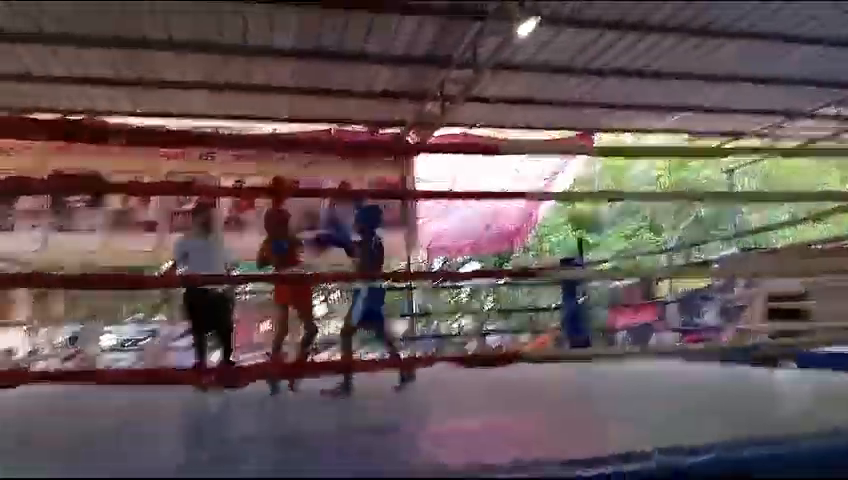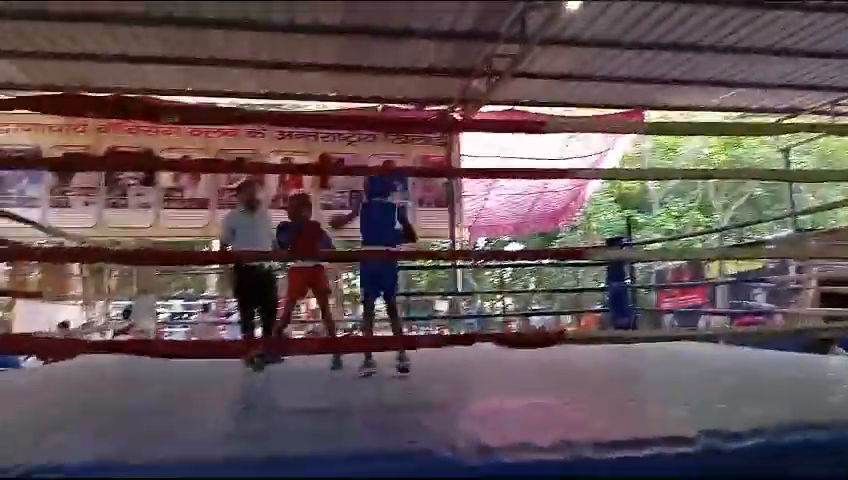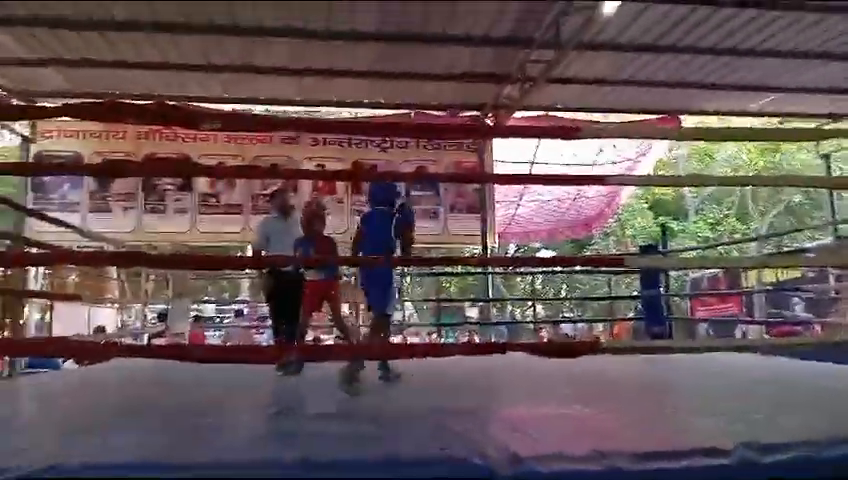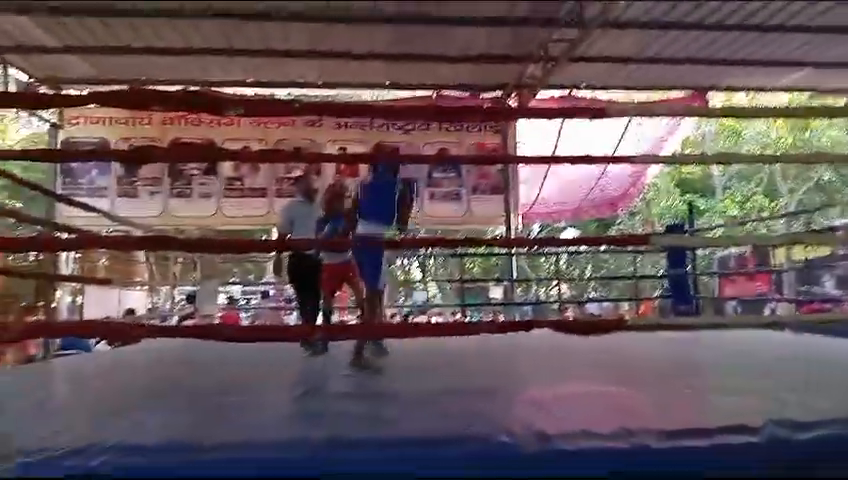
dt=0.2s
person 1, frame 1
left shoulder: (371, 241)
right shoulder: (364, 241)
left hip: (367, 291)
right hip: (372, 291)
left knee: (346, 334)
right knee: (382, 334)
left ankle: (346, 384)
right ankle: (405, 371)
person 1, frame 2
left shoulder: (362, 206)
right shoulder: (396, 209)
left elbow: (336, 223)
right elbow: (411, 237)
left hip: (368, 261)
right hip: (388, 261)
left knee: (368, 310)
right knee: (392, 309)
left ankle: (368, 360)
right ankle: (402, 355)
person 1, frame 3
left shoulder: (365, 218)
right shoulder: (398, 218)
left elbow: (355, 249)
right elbow: (406, 251)
right wrist: (408, 232)
left hip: (365, 270)
right hip: (383, 271)
left knee: (382, 318)
right knee: (381, 321)
left ankle: (385, 368)
person 1, frame 4
left shoulder: (366, 185)
right shoulder: (399, 186)
left elbow: (355, 213)
right elbow: (402, 224)
right wrist: (408, 198)
left hip: (359, 238)
right hip: (375, 240)
left knee: (371, 294)
right knee: (374, 297)
left ankle: (374, 341)
right ankle: (358, 353)
person 2, frame 1
left shoulder: (291, 240)
right shoulder: (269, 243)
right elbow: (261, 264)
left hip: (300, 287)
right hip: (283, 287)
left knee: (311, 329)
right knee: (282, 330)
person 2, frame 2
left shoulder: (315, 226)
right shoulder: (286, 229)
left elbow: (329, 247)
right wrist: (282, 242)
left hip: (316, 271)
right hip: (297, 272)
left knee: (325, 312)
right knee: (287, 313)
left ankle: (336, 353)
person 2, frame 3
left shoulder: (329, 241)
right shoulder: (301, 242)
left elbow: (335, 263)
right wrist: (303, 254)
left hip: (330, 282)
right hip: (311, 285)
left knee: (338, 321)
right knee: (304, 323)
person 2, frame 4
left shoulder: (348, 219)
right shoulder: (323, 222)
right wrist: (330, 229)
left hip: (348, 264)
right hip: (330, 266)
left knee: (360, 301)
right knee: (327, 306)
person 3, frame 1
left shoulder: (219, 239)
right shoulder: (187, 240)
left elbow: (227, 267)
right elbow: (174, 267)
left wrist: (230, 292)
left hip: (219, 295)
right hip: (197, 295)
left knee: (225, 333)
right knee: (200, 337)
person 3, frame 2
left shoulder: (264, 215)
right shoulder: (233, 217)
left elbow: (272, 242)
right elbow: (224, 246)
left wrist: (274, 264)
right wrist: (230, 270)
left hip: (265, 271)
right hip: (245, 270)
left knee: (270, 310)
right knee: (247, 313)
person 3, frame 3
left shoulder: (296, 220)
right shoulder: (267, 223)
right elbow: (257, 252)
right wrist: (264, 276)
left hip: (295, 275)
right hip: (277, 275)
left knee: (295, 316)
right knee: (279, 317)
left ankle: (288, 354)
right ankle: (283, 356)
person 3, frame 4
left shoulder: (319, 206)
right shoulder: (292, 207)
right elbow: (282, 235)
right wrist: (278, 259)
left hip: (318, 259)
right hip: (300, 259)
left knee: (315, 299)
right knee: (304, 299)
